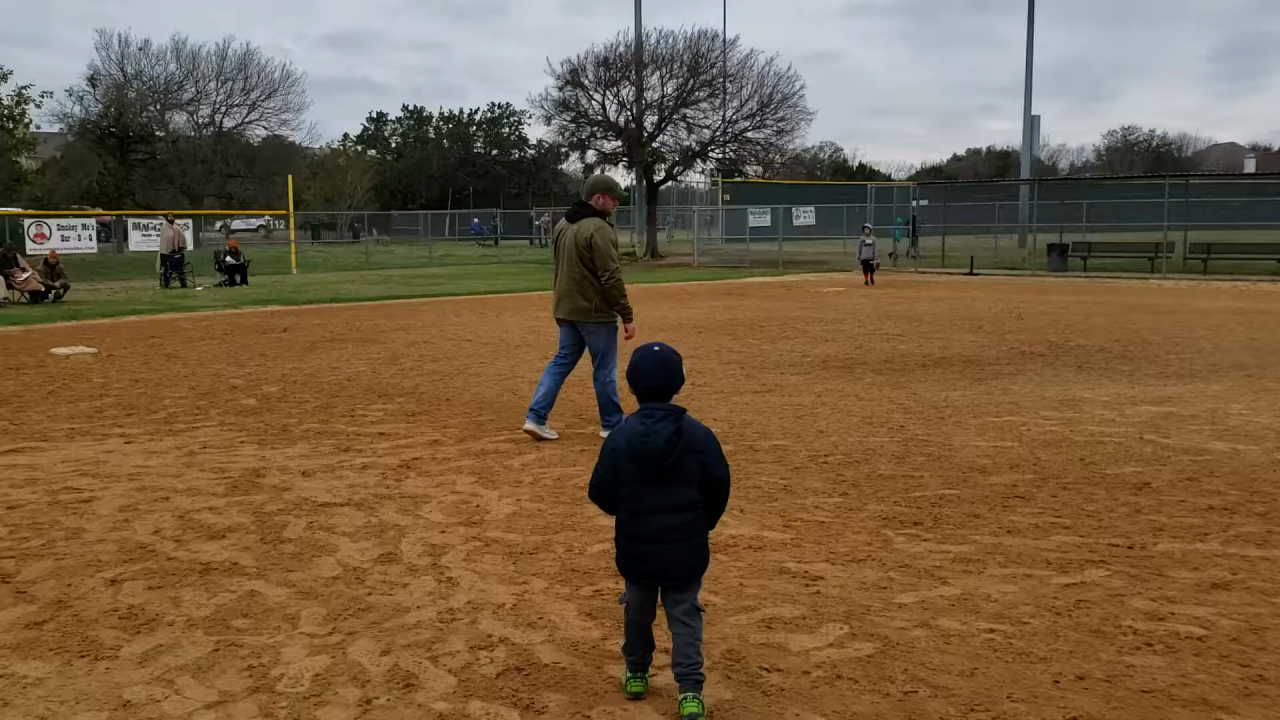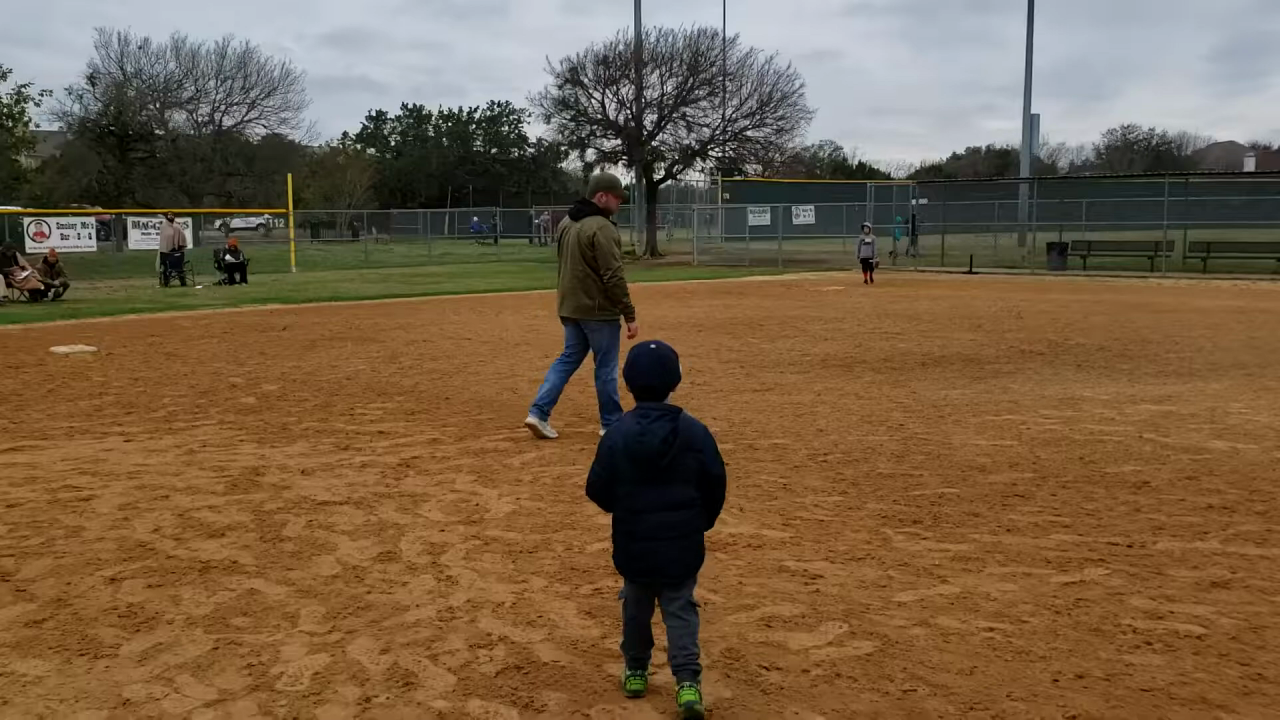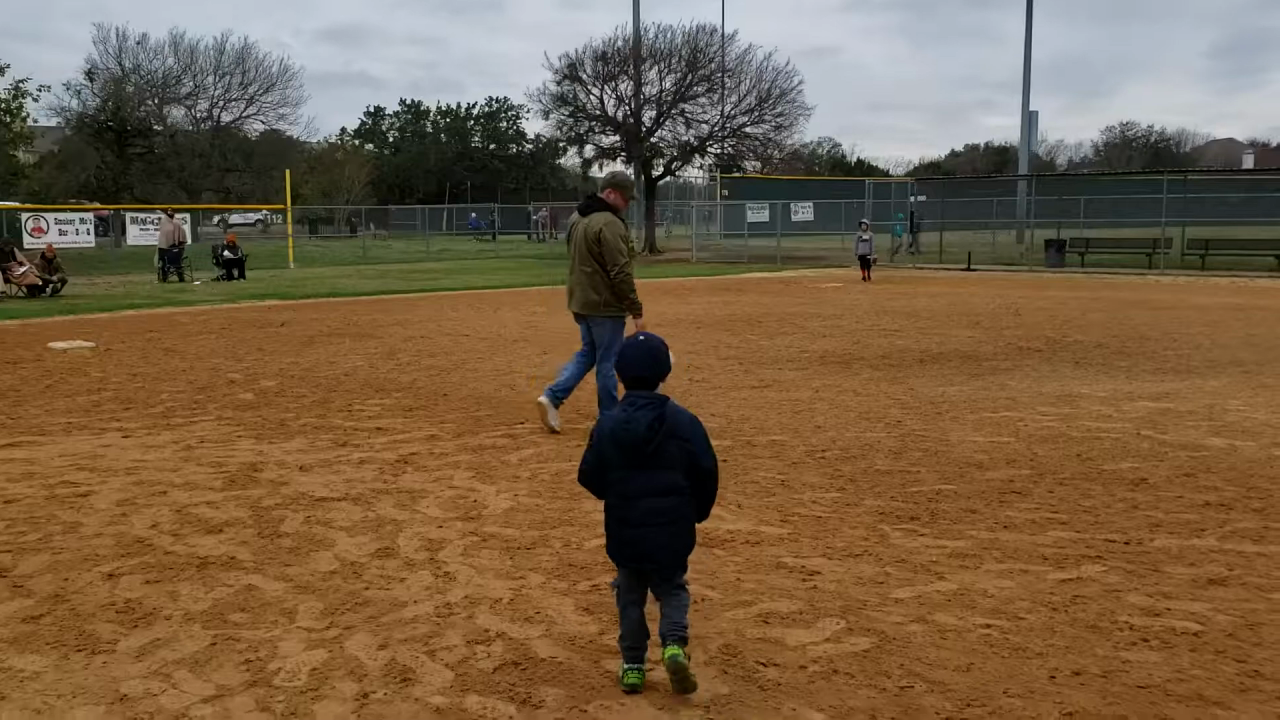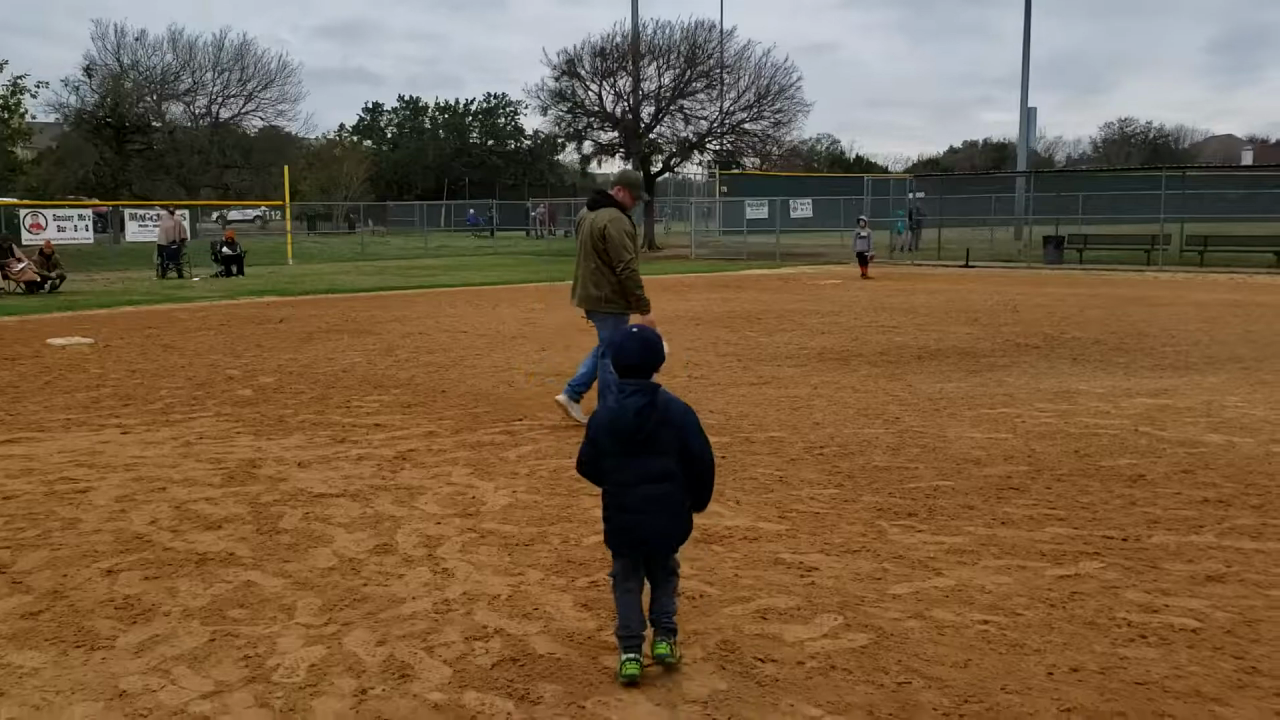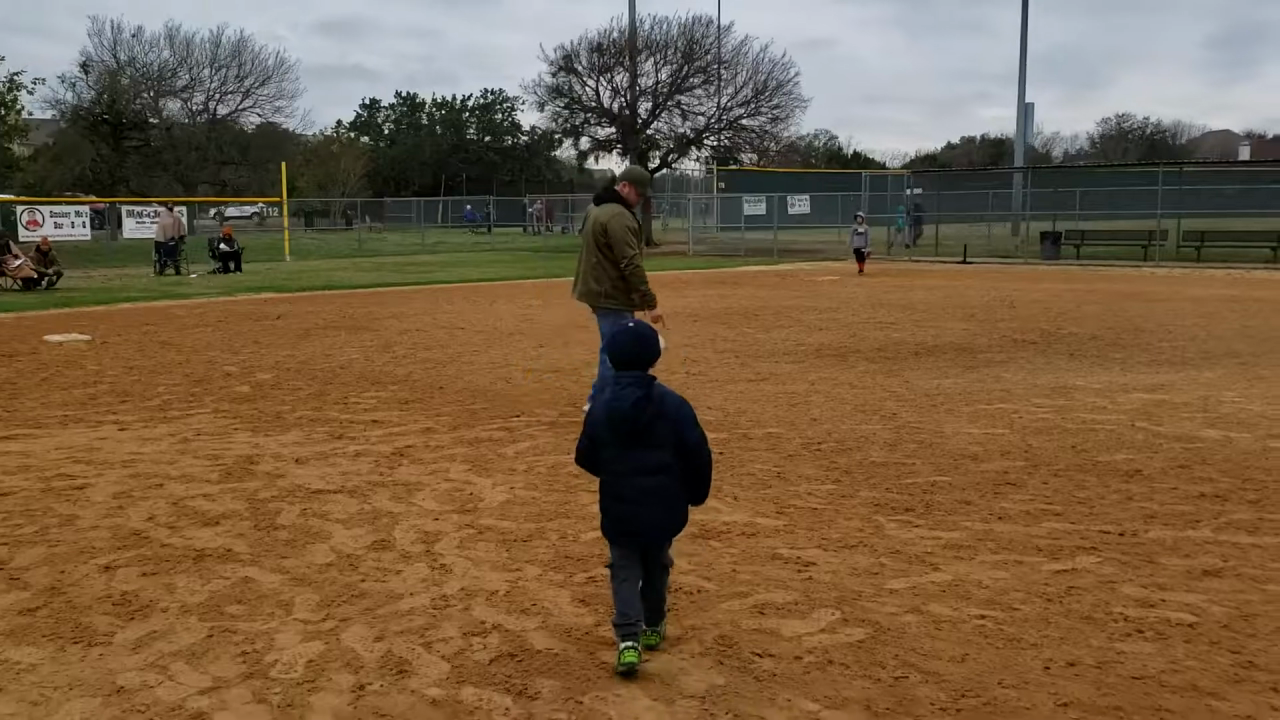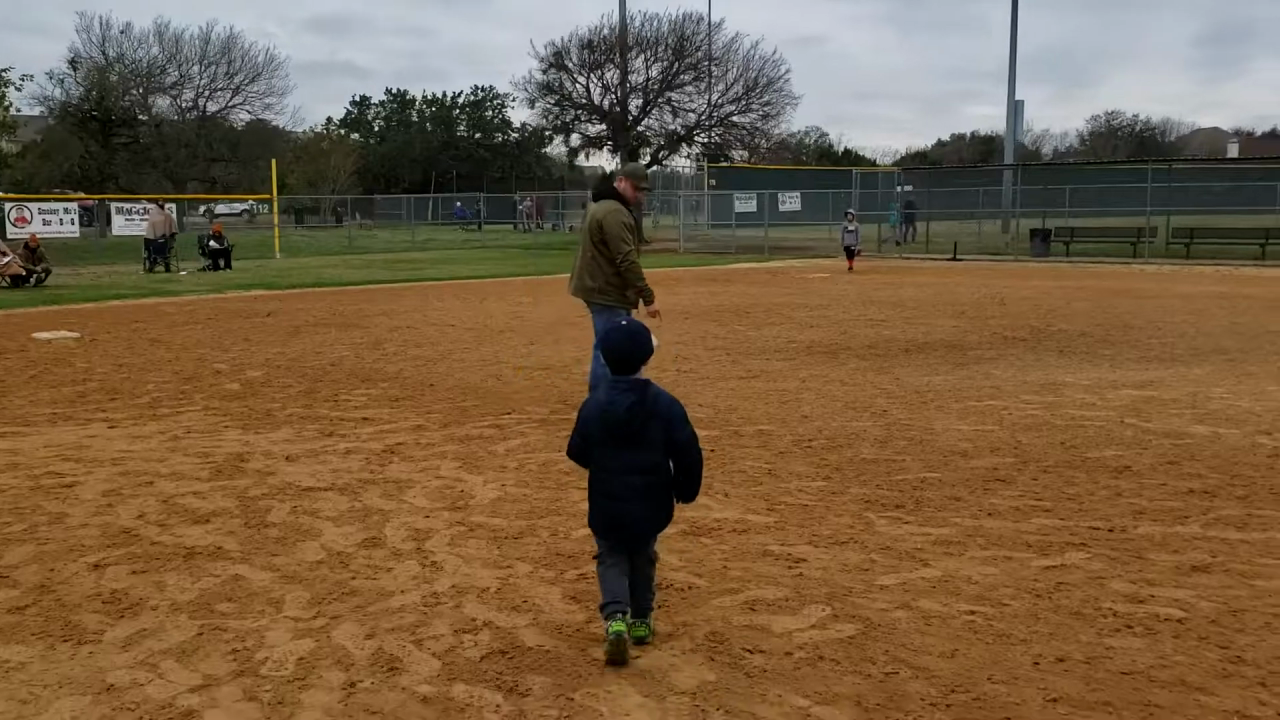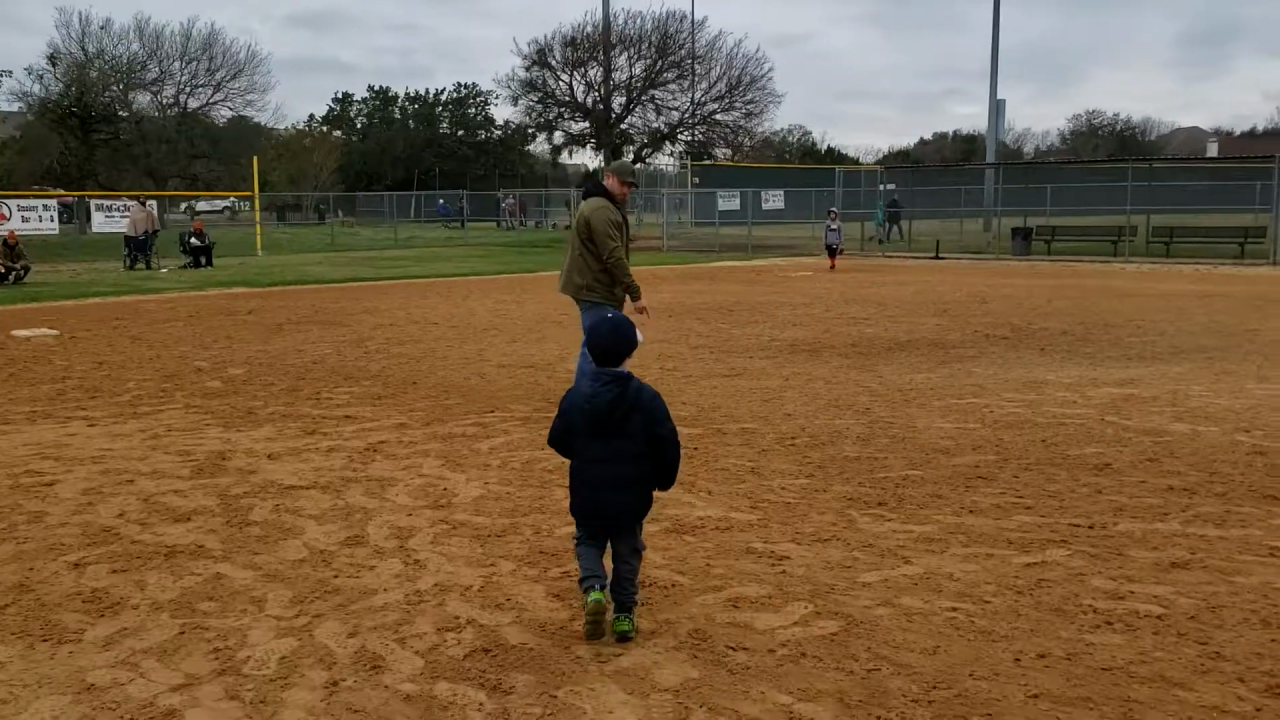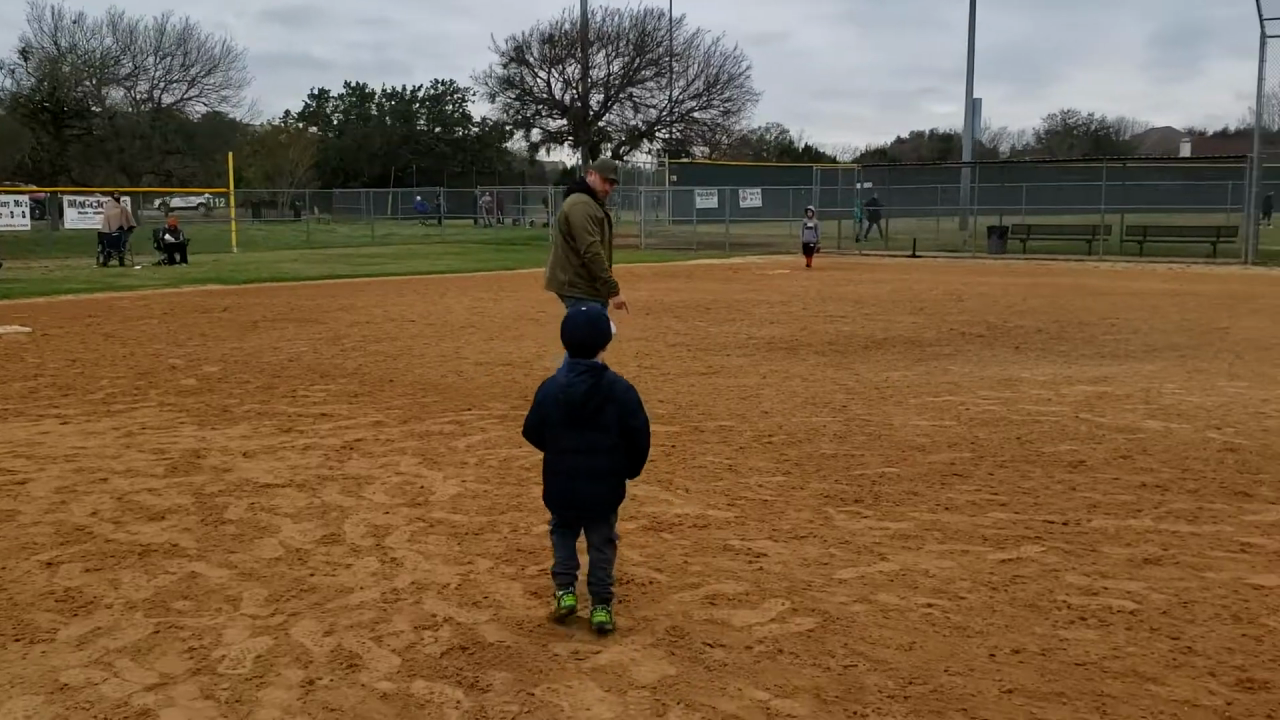
dt=0.1s
person 1, frame 1
left shoulder: (619, 438)
right shoulder: (699, 435)
left elbow: (600, 492)
right elbow: (718, 487)
right wrist: (703, 521)
left hip: (637, 545)
right hip: (686, 545)
left knee: (638, 609)
right knee: (685, 614)
left ankle: (636, 674)
person 1, frame 2
left shoulder: (616, 436)
right shoulder: (695, 433)
left elbow: (598, 490)
right elbow: (715, 485)
right wrist: (701, 520)
left hip: (634, 542)
right hip: (682, 542)
left knee: (636, 605)
right knee: (680, 609)
left ankle: (635, 671)
right ankle: (687, 682)
person 1, frame 3
left shoulder: (607, 426)
right shoulder: (684, 422)
left elbow: (590, 478)
right elbow: (705, 474)
right wrist: (698, 512)
left hip: (626, 530)
right hip: (672, 529)
left knee: (631, 593)
right knee: (671, 589)
left ankle: (633, 663)
right ankle: (675, 646)
person 1, frame 4
left shoulder: (604, 416)
right shoulder: (677, 411)
left elbow: (588, 466)
right elbow: (701, 463)
right wrist: (696, 503)
left hip: (623, 517)
right hip: (668, 515)
left knee: (627, 581)
right knee: (663, 573)
left ankle: (630, 653)
right ankle: (663, 639)
person 1, frame 5
left shoulder: (601, 407)
right shoulder: (673, 404)
left elbow: (585, 457)
right elbow: (697, 456)
right wrist: (696, 494)
left hip: (619, 508)
right hip: (664, 507)
left knee: (625, 570)
right knee: (657, 566)
left ankle: (629, 642)
right ankle: (652, 627)
person 1, frame 6
left shoulder: (594, 405)
right shoulder: (665, 404)
left elbow: (577, 452)
right elbow: (687, 453)
right wrist: (686, 491)
left hip: (607, 503)
right hip: (650, 502)
left knee: (611, 560)
right knee: (642, 558)
left ankle: (617, 620)
right ankle: (640, 620)
person 1, frame 7
left shoulder: (576, 396)
right shoulder: (647, 397)
left elbow: (558, 441)
right elbow: (667, 446)
right wrist: (662, 480)
left hip: (588, 494)
right hip: (631, 493)
left knee: (589, 544)
right knee: (627, 550)
left ankle: (594, 590)
right ankle: (624, 615)
person 1, frame 8
left shoulder: (550, 388)
right shoulder: (620, 389)
left elbow: (533, 433)
right elbow: (638, 436)
right wrist: (631, 469)
left hip: (562, 483)
right hip: (605, 483)
left knee: (564, 532)
right knee: (602, 541)
left ankle: (565, 591)
right ankle: (601, 607)
person 2, frame 1
left shoulder: (563, 224)
right shoulder: (599, 229)
right elbow: (611, 278)
right wrist: (627, 316)
left hip: (567, 308)
right hip: (595, 311)
left knee: (562, 361)
right knee: (605, 368)
left ankle: (536, 417)
right ankle: (612, 425)
person 2, frame 2
left shoulder: (567, 222)
right shoulder: (602, 228)
right elbow: (614, 277)
right wrist: (630, 315)
left hip: (571, 306)
right hip: (598, 309)
left knee: (568, 359)
right knee: (606, 366)
left ankle: (538, 412)
right ankle: (612, 424)
person 2, frame 3
left shoulder: (578, 218)
right shoulder: (609, 223)
right elbow: (621, 273)
right wrist: (636, 311)
left hip: (583, 301)
right hip: (604, 305)
left knee: (588, 354)
right knee: (609, 360)
left ankle: (552, 397)
person 2, frame 4
left shoulder: (587, 212)
right shoulder: (615, 220)
right elbow: (627, 269)
right wrist: (644, 308)
left hip: (591, 294)
right hip: (608, 299)
left knee: (606, 349)
right knee: (611, 355)
left ankle: (572, 393)
person 2, frame 5
left shoulder: (598, 208)
right shoulder: (618, 216)
right elbow: (631, 265)
right wrist: (650, 304)
left hip: (600, 289)
right hip: (611, 294)
left ankle: (597, 401)
person 2, frame 6
left shoulder: (601, 205)
right shoulder: (614, 212)
right elbow: (627, 260)
right wrist: (648, 298)
left hip: (599, 286)
right hip: (607, 291)
person 2, frame 7
left shoulder: (593, 204)
right shoulder: (600, 208)
right elbow: (614, 257)
right wrist: (635, 294)
left hip: (590, 287)
right hip: (593, 289)
person 2, frame 8
left shoulder: (591, 204)
right shoulder: (581, 205)
right elbow: (592, 251)
left wrist: (607, 289)
right wrist: (613, 290)
left hip: (584, 285)
right hip: (581, 286)
